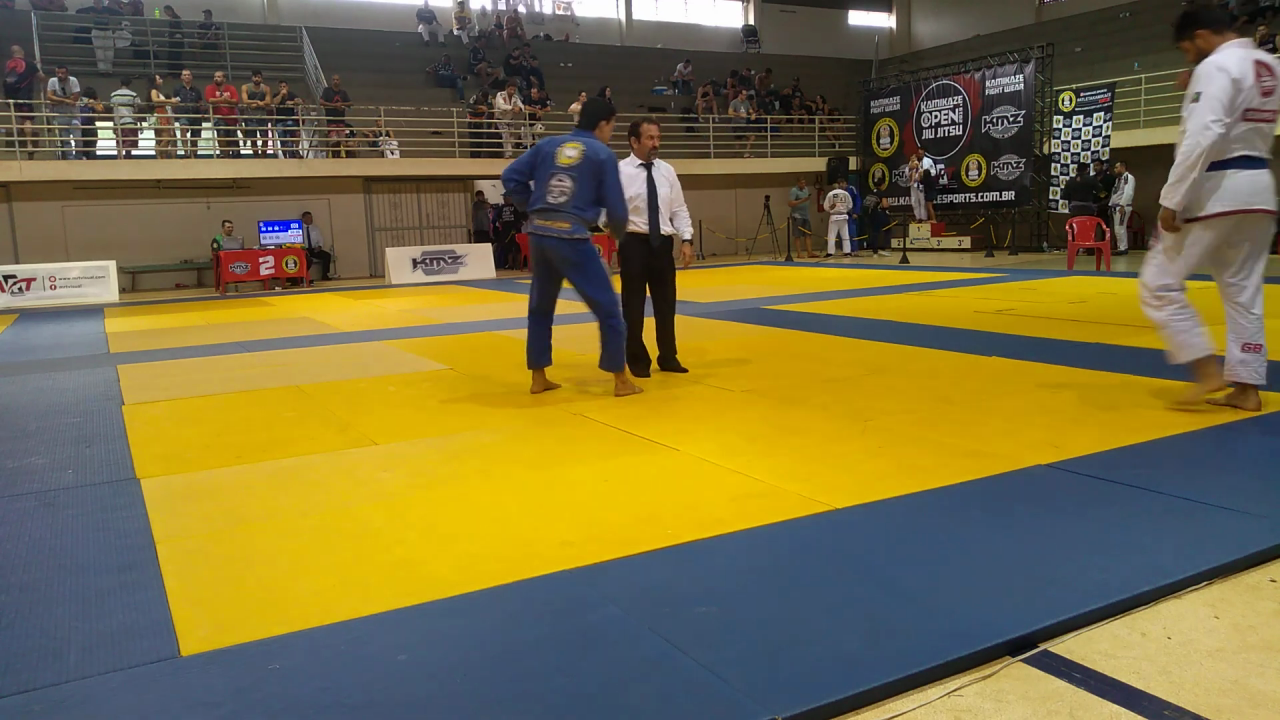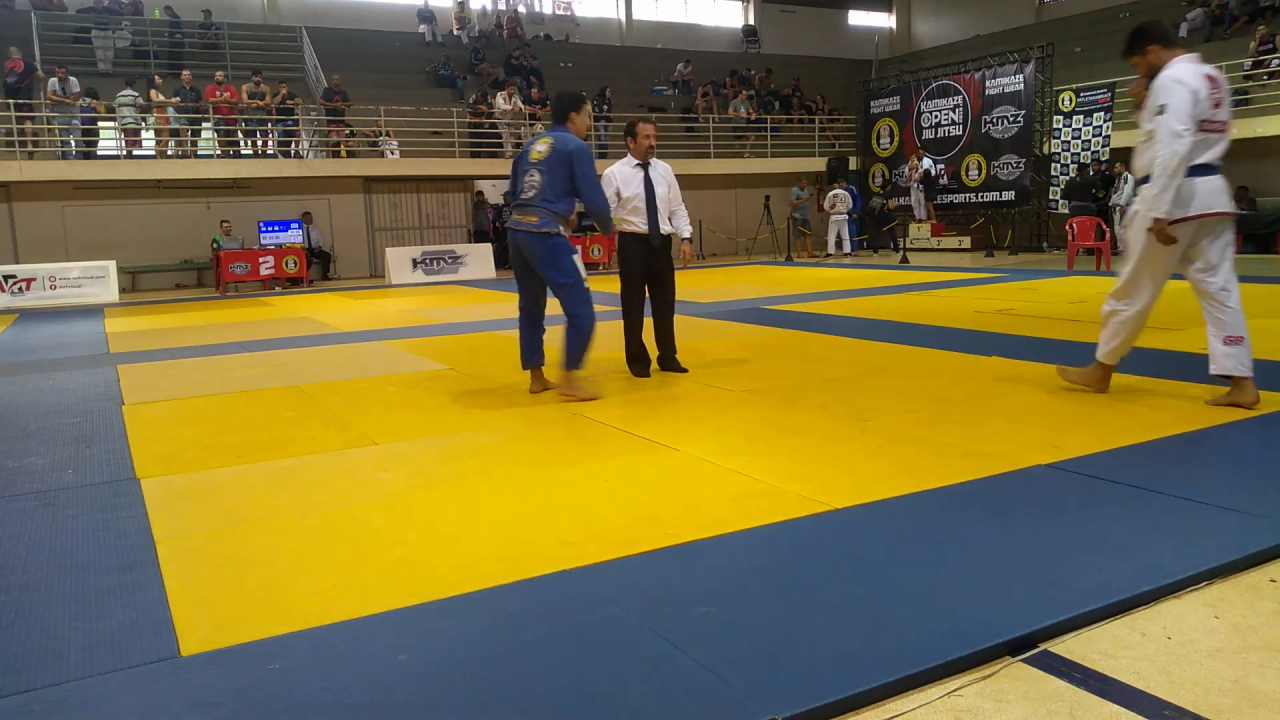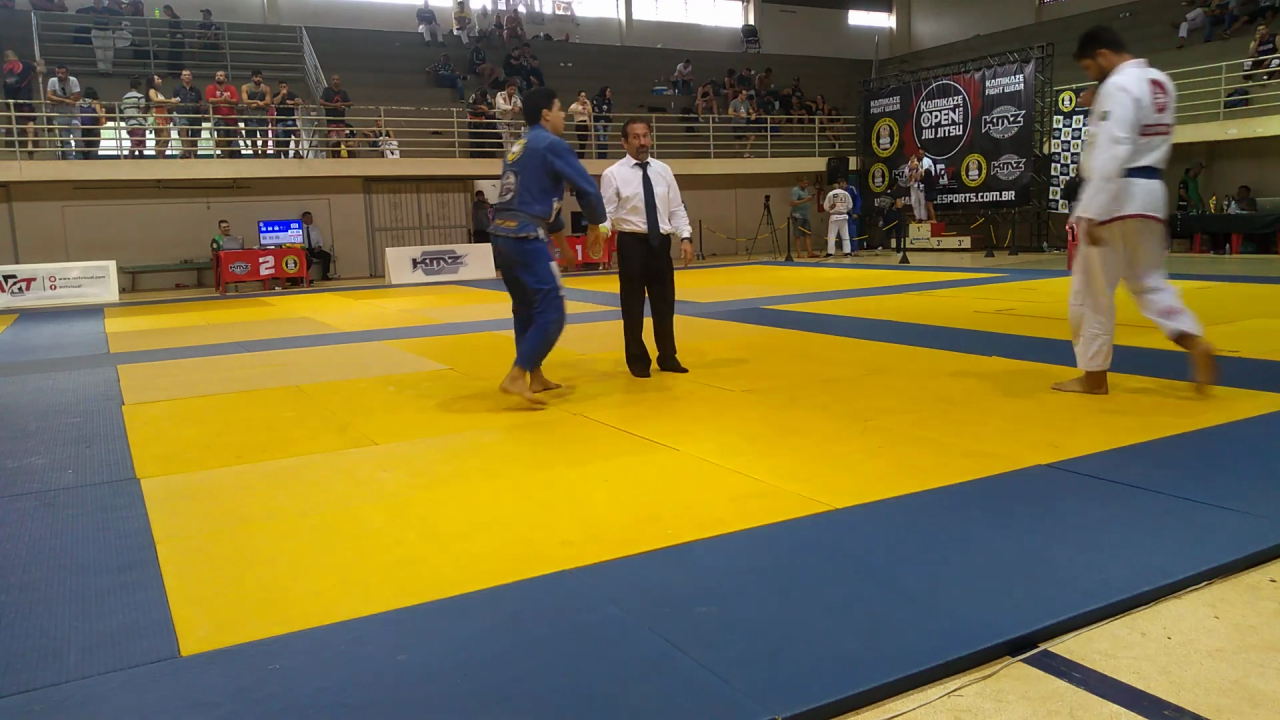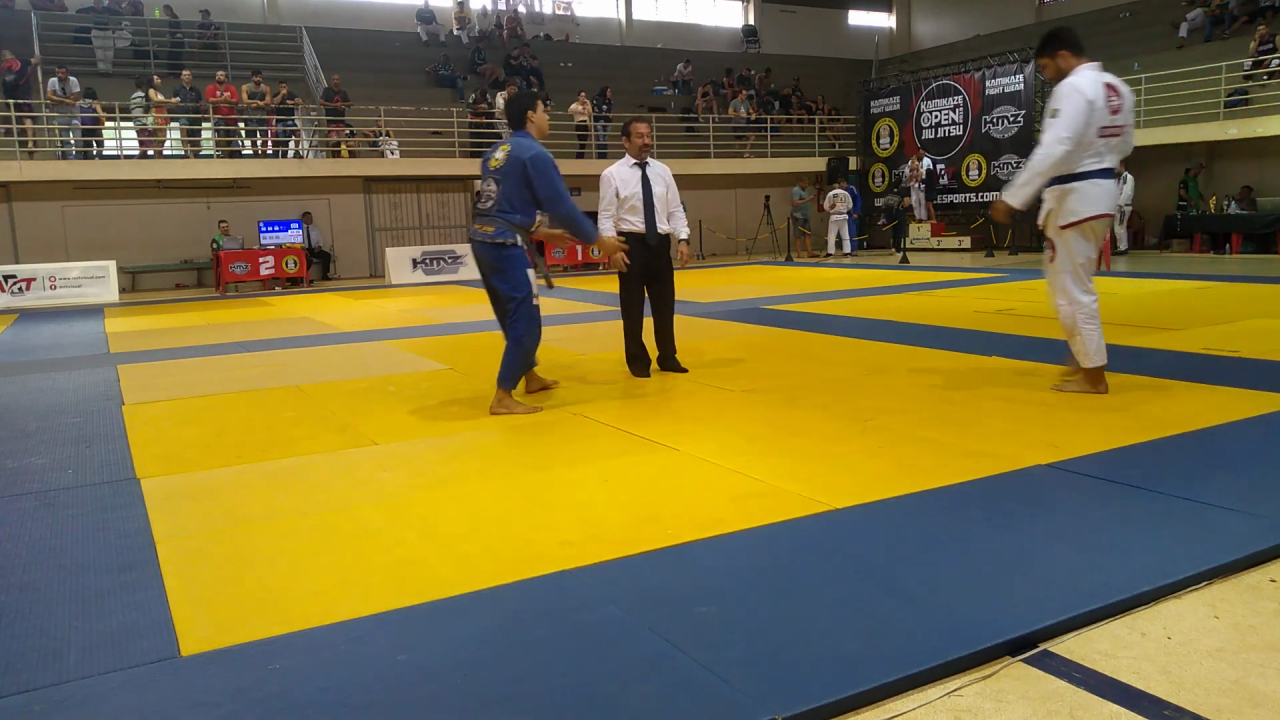
dt=0.2s
person 1, frame 1
left shoulder: (1215, 66)
left elbow: (1202, 137)
left wrist: (1171, 198)
left hip: (1213, 188)
left knee: (1160, 283)
right knee: (1244, 290)
left ankle: (1207, 367)
right ankle: (1247, 386)
person 1, frame 2
left shoulder: (1172, 80)
right shoulder: (1215, 78)
left elbow: (1172, 148)
left wrist: (1159, 212)
right wrist: (1147, 111)
left hip: (1175, 196)
right hip: (1211, 192)
left knee: (1133, 290)
right knee: (1217, 288)
left ankle: (1100, 371)
right ankle: (1242, 382)
person 1, frame 3
left shoulder: (1117, 86)
right shoulder: (1161, 84)
left elbow: (1111, 154)
left wrist: (1089, 212)
right wrist: (1101, 121)
left hip: (1119, 196)
right hip: (1150, 191)
left knee: (1090, 290)
right knee: (1149, 282)
left ankle: (1094, 375)
right ankle: (1197, 346)
person 1, frame 4
left shoulder: (1072, 88)
right shoulder: (1118, 88)
left elbow: (1053, 150)
right elbow: (1122, 144)
left wrist: (1011, 197)
left hip: (1074, 196)
right hip: (1101, 190)
left knee: (1074, 287)
right knee: (1066, 279)
left ankle: (1094, 374)
right ankle: (1086, 357)
person 2, frame 1
left shoulder: (546, 146)
right shoulder: (603, 155)
left elbow: (511, 177)
right elbow: (617, 212)
right wrist: (619, 229)
left hip: (538, 234)
right hip: (572, 238)
left knee: (541, 307)
right knee: (608, 309)
left ankle: (538, 377)
right ankle: (621, 380)
person 2, frame 2
left shoulder: (531, 146)
right shoulder: (576, 147)
left elbow: (516, 189)
right elbow: (593, 198)
right wrist: (609, 229)
left hip: (516, 230)
right hip: (546, 233)
left knee: (531, 306)
right knee: (579, 307)
left ankle: (536, 377)
right ankle: (570, 379)
person 2, frame 3
left shoulder: (515, 149)
right shoulder: (551, 144)
right elbow: (586, 187)
left wrist: (557, 230)
right wrist: (595, 224)
left hip: (501, 233)
right hip: (526, 237)
left knee: (526, 308)
right knee: (551, 313)
left ankle: (536, 378)
right ankle: (516, 377)
person 2, frame 4
left shoulder: (494, 152)
right shoulder: (534, 154)
right elbow: (561, 207)
left wrist: (536, 233)
right wrist: (598, 240)
left hip: (481, 240)
right hip: (504, 244)
left knee: (512, 316)
right knee: (526, 322)
left ankle: (530, 377)
right ankle: (503, 397)
person 3, frame 1
left shoulder: (667, 171)
right shoulder: (619, 173)
left elbow: (679, 209)
left wrist: (686, 239)
left hip: (662, 243)
right hip: (634, 243)
left knee: (666, 302)
right knee: (634, 304)
left ankle: (668, 357)
right ankle: (638, 359)
person 3, frame 2
left shoulder: (664, 170)
right shoulder: (614, 174)
left elbow: (677, 209)
left wrist: (685, 237)
left hip: (661, 243)
right hip: (632, 243)
left knee: (665, 302)
right knee: (633, 305)
left ankle: (667, 356)
right ankle: (637, 359)
person 3, frame 3
left shoulder: (663, 170)
right shoulder: (613, 174)
left elbow: (677, 209)
right elbow: (606, 212)
left wrist: (685, 237)
right wrist: (602, 230)
left hip: (660, 243)
right hip: (632, 243)
left knee: (664, 302)
right knee: (633, 305)
left ankle: (667, 356)
right ankle: (638, 360)
person 3, frame 4
left shoulder: (662, 171)
right shoulder: (613, 175)
left elbow: (675, 210)
right elbow: (606, 216)
left wrist: (682, 239)
left hip: (660, 243)
right hip: (631, 245)
left knee: (664, 303)
right knee: (633, 306)
left ankle: (668, 357)
right ankle: (638, 360)
